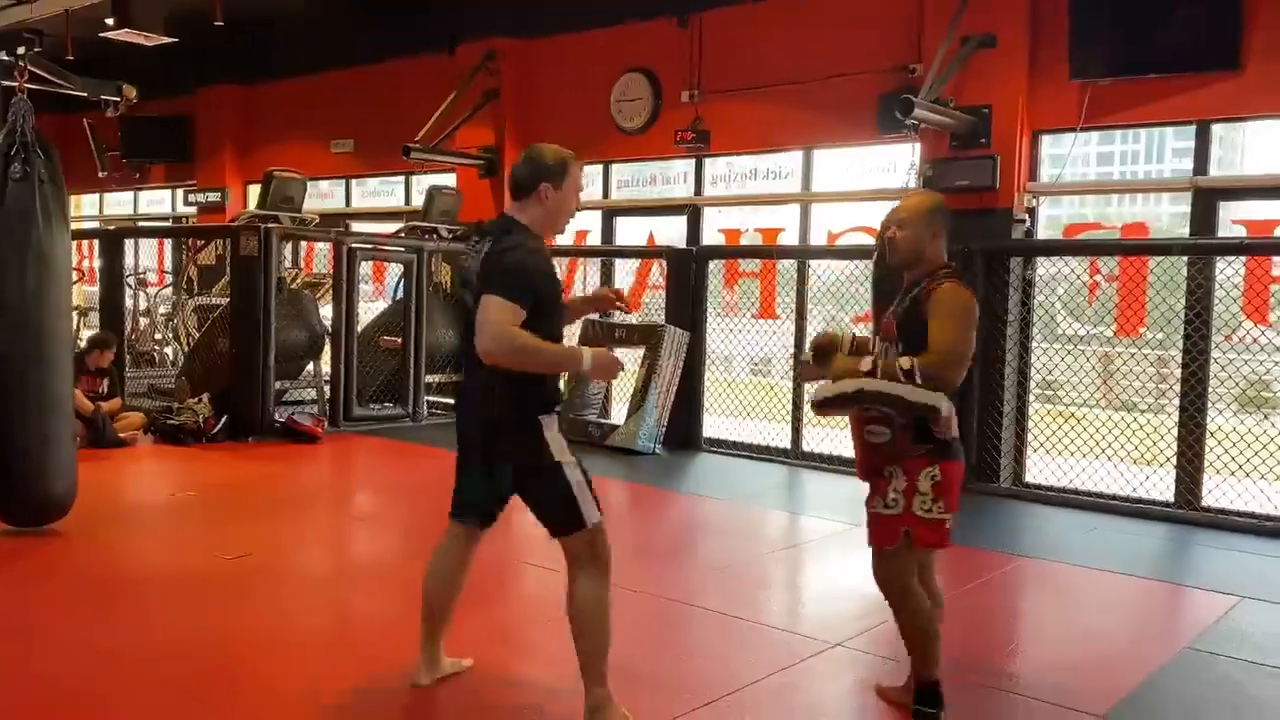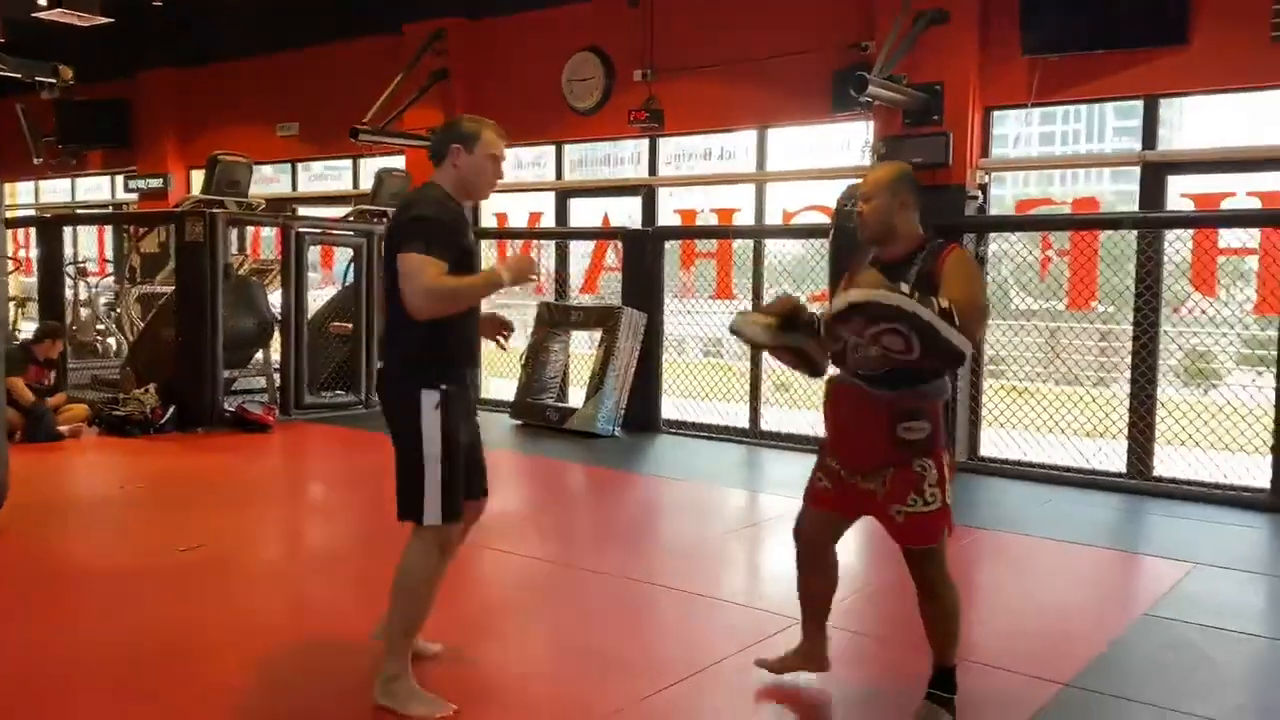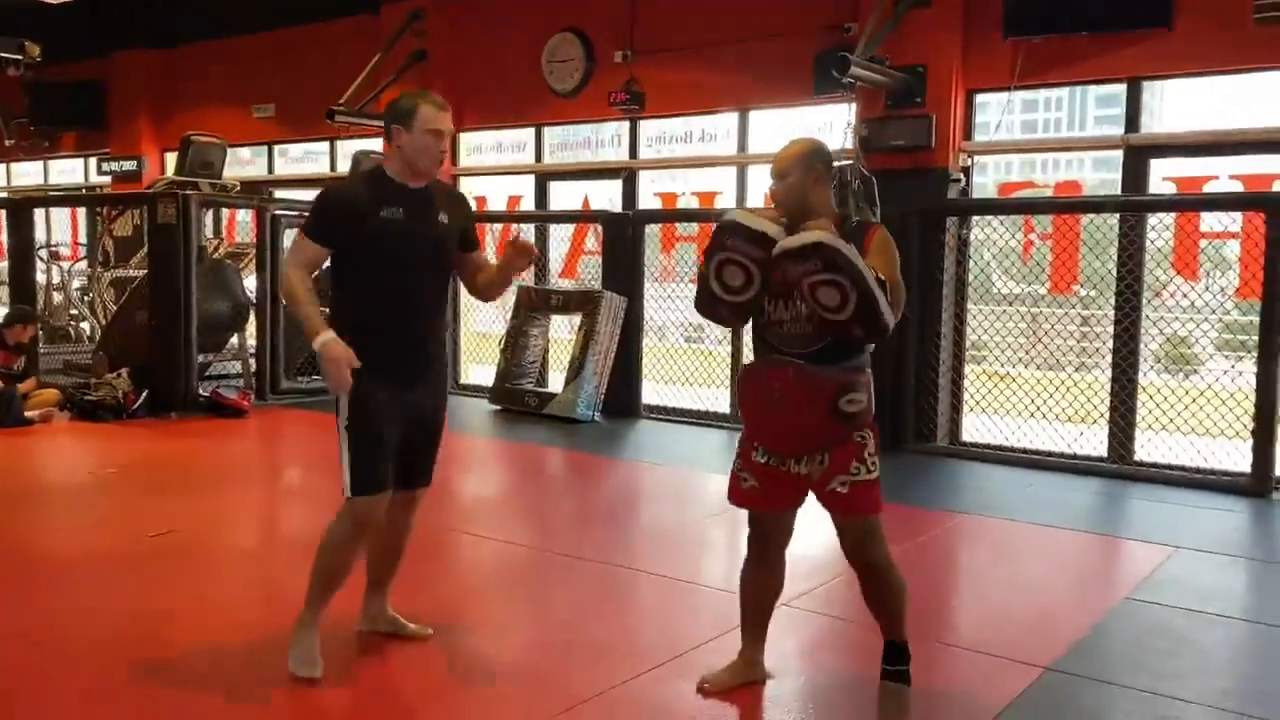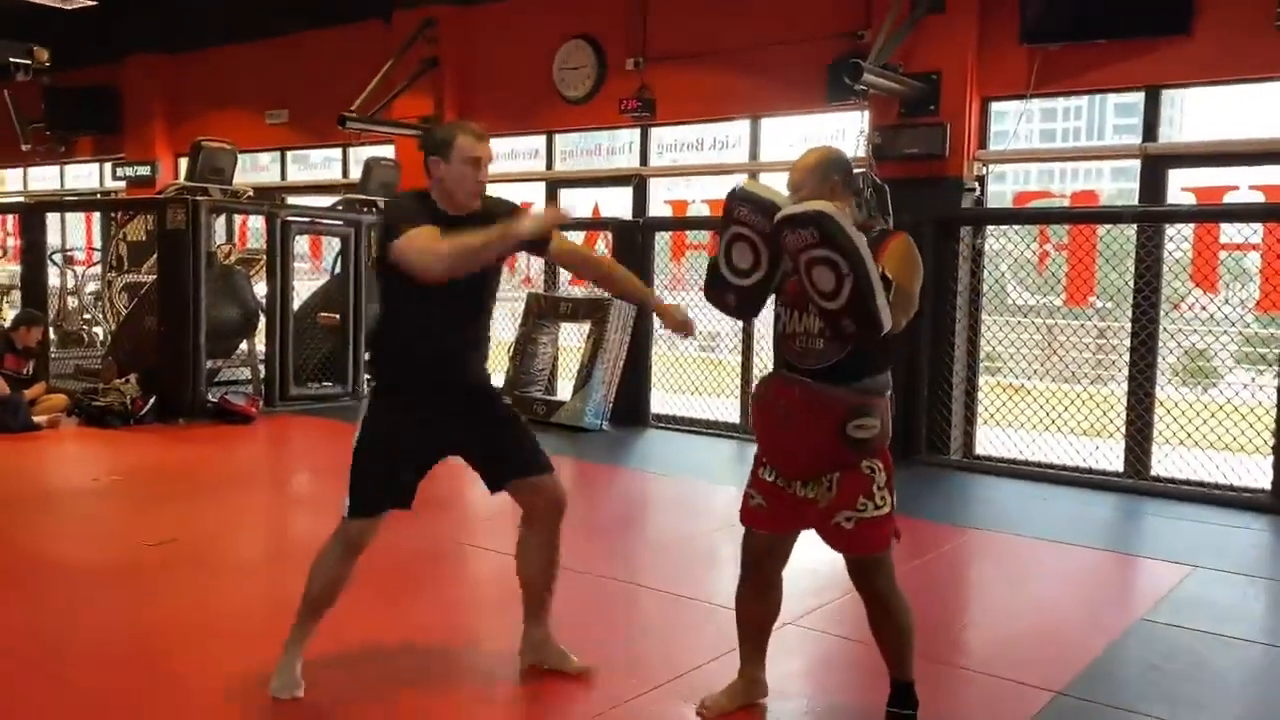
dt=0.5s
person 1, frame 1
left shoulder: (496, 240)
right shoulder: (523, 254)
right elbow: (494, 344)
left wrist: (583, 305)
right wrist: (580, 361)
left hip: (480, 411)
right hip: (522, 417)
left knee: (463, 531)
right knee: (588, 551)
left ankle: (429, 657)
person 1, frame 2
left shoulder: (439, 212)
right shoulder: (431, 212)
right elbow: (422, 298)
left wrist: (476, 320)
right wrist: (503, 274)
left hip: (437, 385)
right hip: (425, 389)
left knee: (466, 508)
right knee: (435, 532)
left ankle: (401, 637)
person 1, frame 3
left shoulder: (451, 202)
right shoulder: (351, 196)
left elbow: (481, 286)
right elbow: (296, 270)
left wrist: (508, 266)
right wrist: (326, 338)
left hip: (428, 374)
right hip: (368, 375)
left knee: (405, 496)
right knee: (367, 506)
left ankle: (374, 607)
right ankle: (306, 627)
person 1, frame 4
left shoulder: (497, 215)
right shoulder: (405, 215)
left elbow: (579, 258)
right elbow: (436, 262)
left wrist: (655, 304)
right wrist: (523, 230)
left hip: (470, 391)
right hip: (404, 398)
left knee: (547, 498)
right knee: (357, 531)
left ankle: (537, 639)
right ankle: (295, 648)
person 2, frame 1
left shoulder: (948, 293)
right shoulder: (911, 289)
left elbow: (946, 370)
left wrist: (863, 364)
right wrist: (849, 350)
left hip: (919, 454)
right hip: (896, 452)
left knee: (895, 573)
right knee: (913, 573)
person 2, frame 2
left shoulder: (948, 261)
right shoulder: (863, 267)
left elbow: (967, 327)
right elbow: (841, 338)
left wrist: (892, 295)
right wrist: (799, 316)
left hip: (911, 441)
right hip: (854, 432)
left knee: (926, 564)
right knee: (811, 534)
right ankle: (813, 645)
person 2, frame 3
left shoulder: (867, 239)
right shoulder: (769, 240)
left elbow: (885, 314)
right hip: (772, 413)
left knee: (864, 545)
right knee: (764, 539)
left ankle: (896, 659)
right ankle: (751, 657)
person 2, frame 4
left shoulder: (890, 245)
right shoulder: (793, 245)
left elbow: (887, 317)
left wrist: (844, 241)
left hip: (851, 437)
right hip: (786, 428)
left knee: (873, 576)
right knee: (759, 559)
